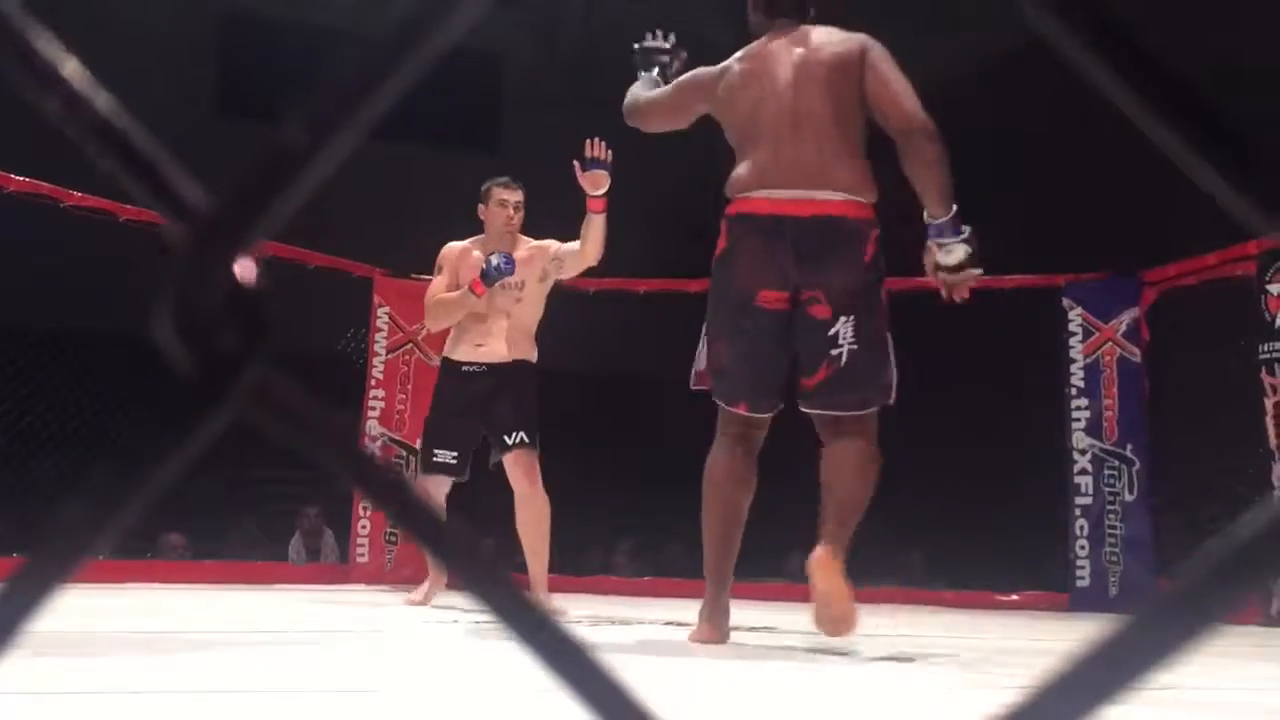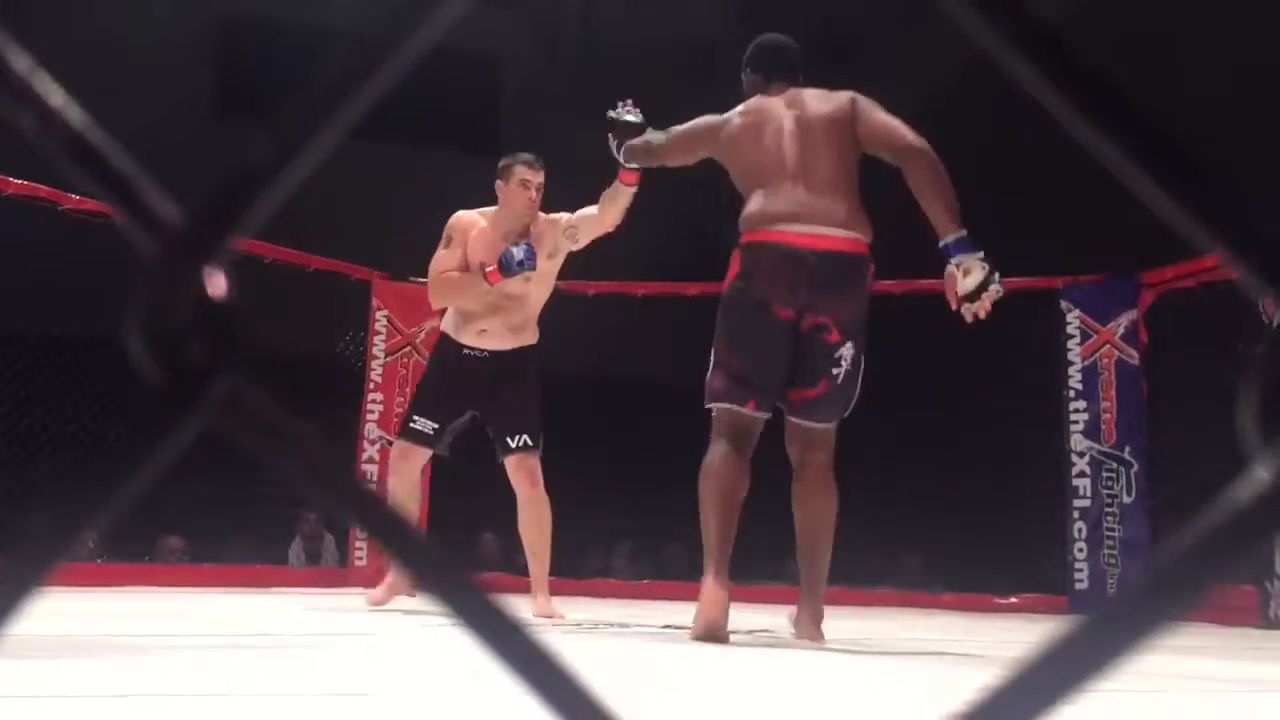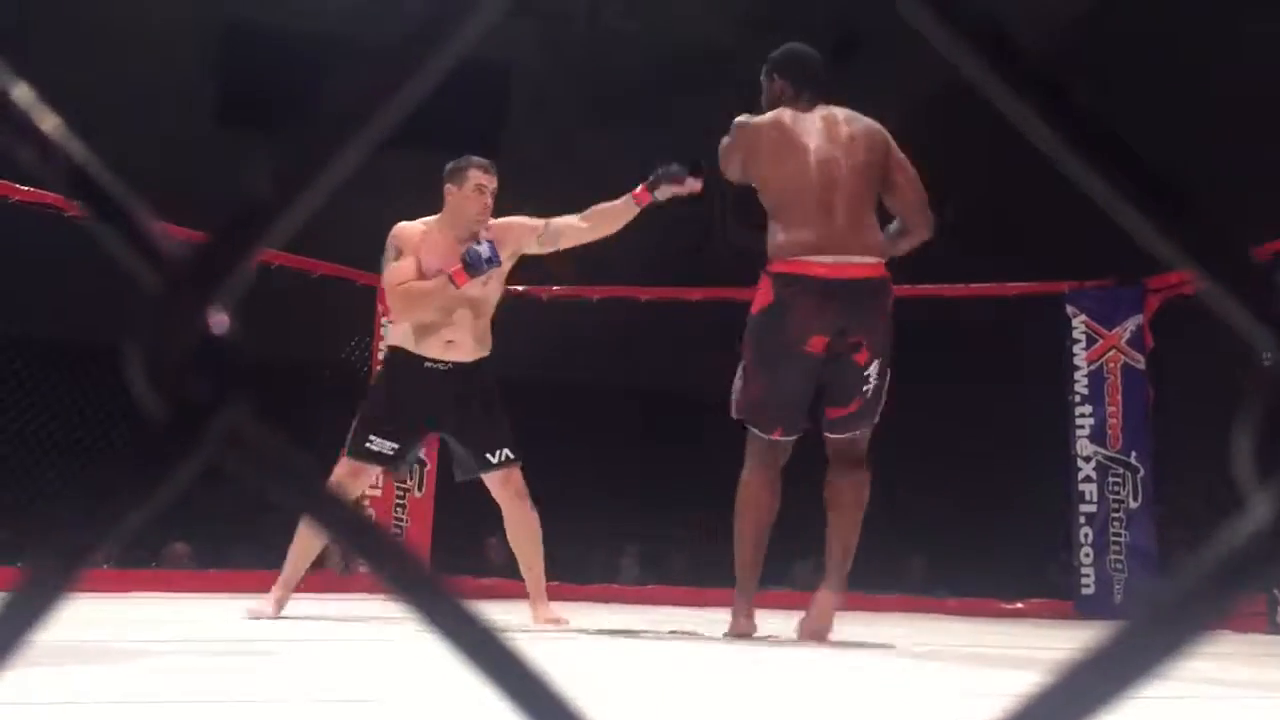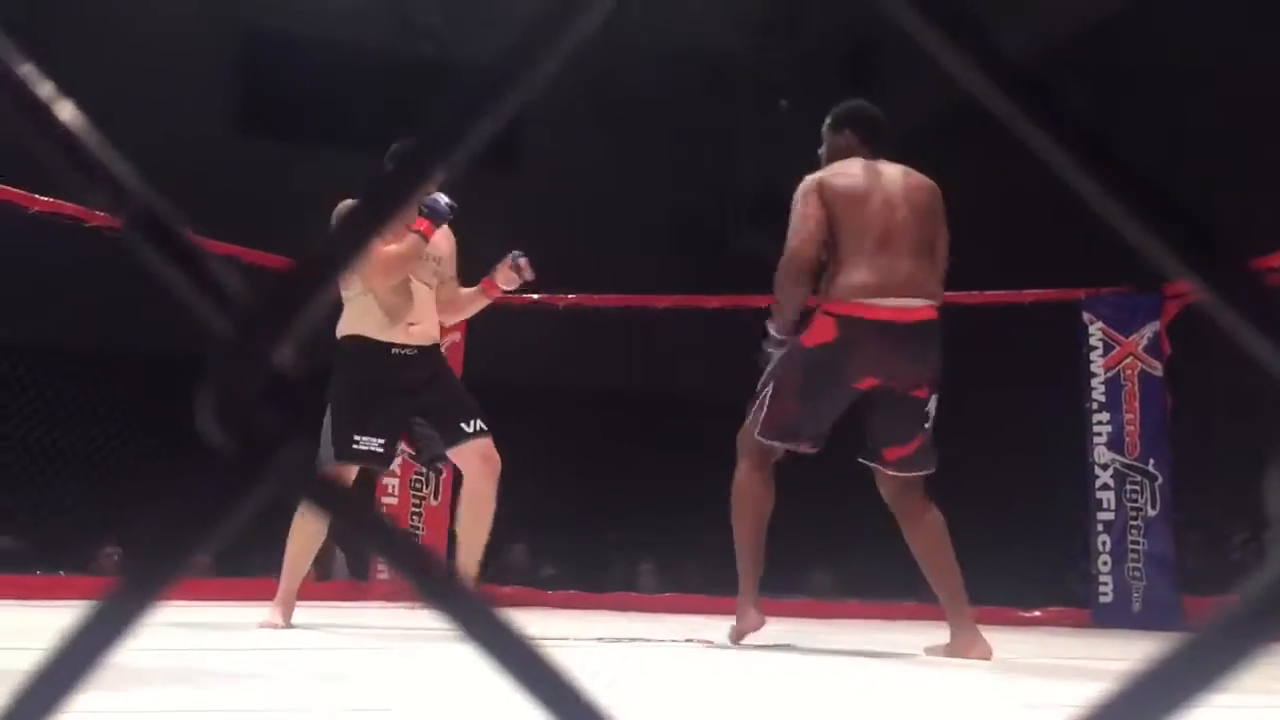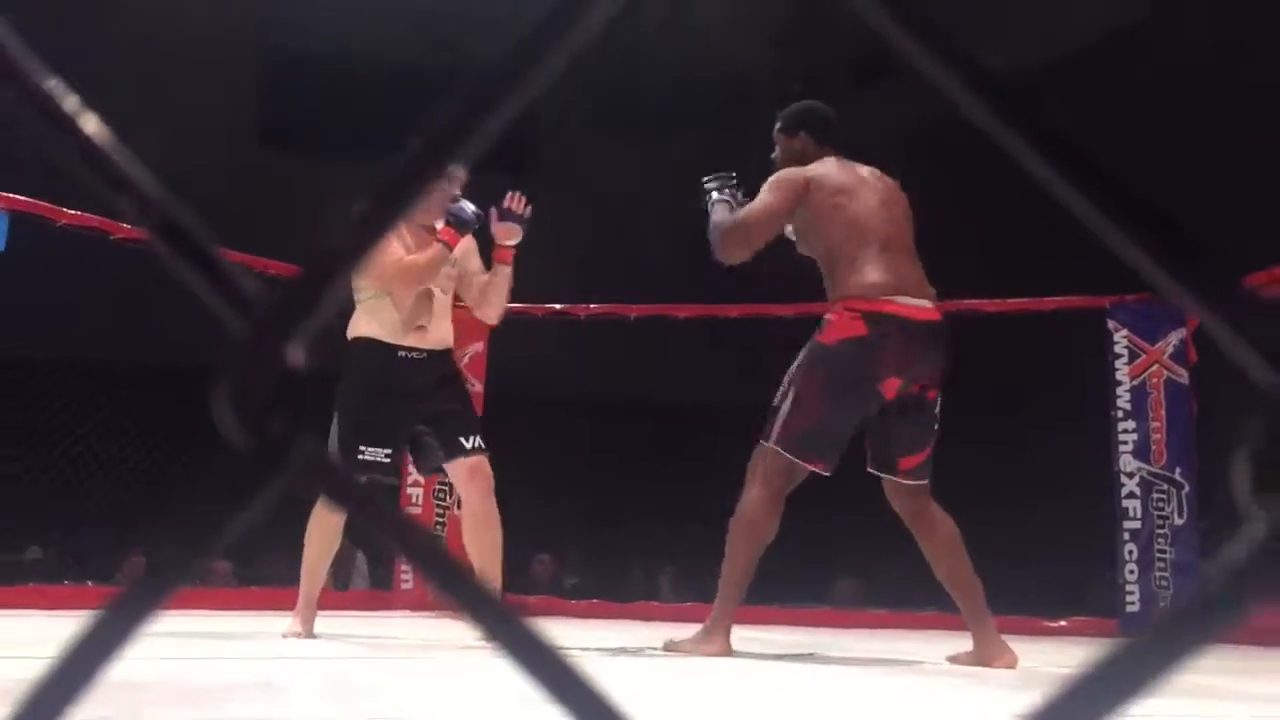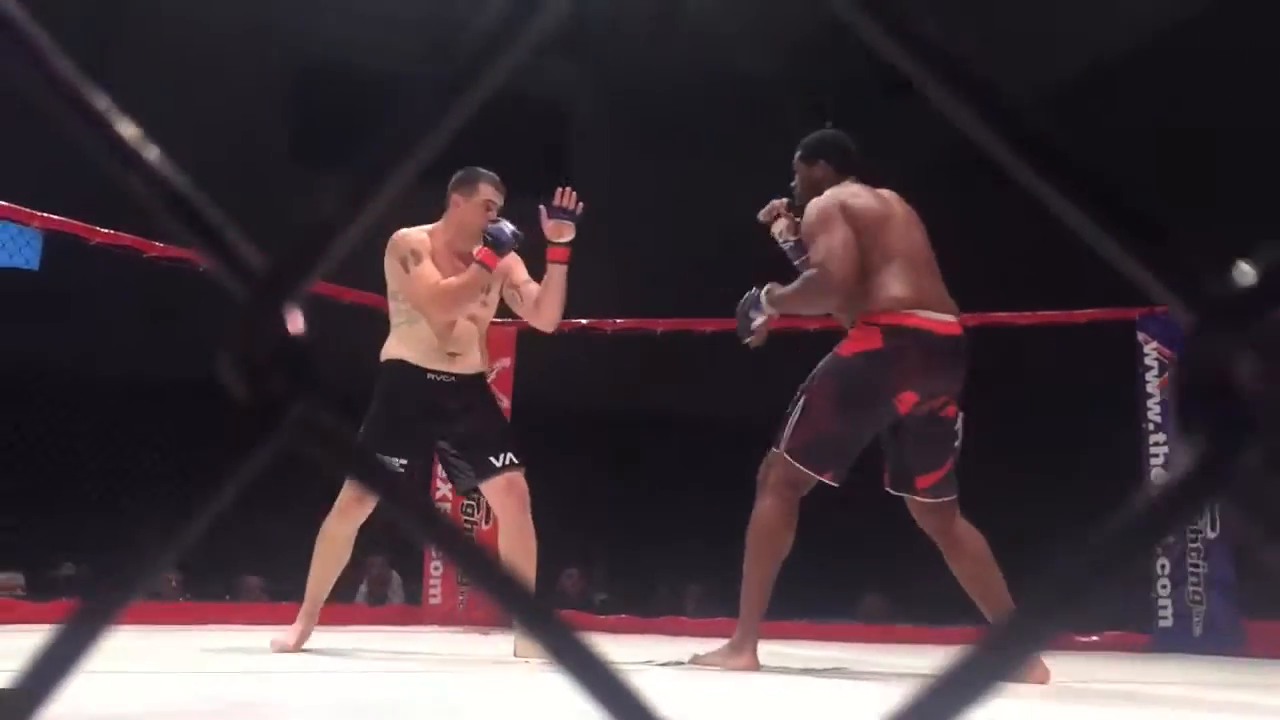
dt=0.3s
person 1, frame 1
left shoulder: (721, 75)
left elbow: (637, 112)
right elbow: (916, 132)
left wrist: (652, 69)
right wrist: (946, 227)
left hip: (754, 233)
right hip: (840, 232)
left knee: (738, 430)
right knee: (852, 425)
left ankle: (714, 608)
right ankle: (832, 548)
person 1, frame 2
left shoulder: (725, 125)
right shoulder: (845, 106)
left elbow: (645, 150)
right elbow: (915, 154)
left wrist: (624, 138)
right wrist: (959, 247)
left hip: (767, 261)
right hip: (841, 267)
left knee: (732, 432)
right knee: (813, 449)
left ankle: (715, 581)
right ankle: (810, 609)
person 1, frame 3
left shoulder: (754, 129)
right shoulder: (869, 131)
left elbow: (732, 169)
right elbow: (920, 222)
left hip: (795, 289)
right hip: (866, 291)
left knee: (765, 452)
right knee: (847, 451)
left ankle: (743, 610)
right ankle: (830, 591)
person 1, frame 4
left shoulder: (821, 183)
right shoulder: (925, 189)
left elbow: (797, 261)
left wrist: (780, 331)
left hip: (847, 328)
right hip: (916, 333)
left knee: (755, 448)
right knee: (905, 489)
left ankle: (748, 603)
right ankle: (965, 631)
person 1, frame 5
left shoulder: (798, 180)
right shoulder: (885, 187)
left elbow: (732, 246)
left wrist: (721, 203)
left hip: (864, 329)
right hip: (923, 334)
left knee: (769, 471)
right knee: (911, 496)
left ankle: (717, 629)
right ankle: (987, 637)
person 1, frame 6
left shoulder: (827, 206)
right shoulder: (895, 206)
left elbow: (835, 283)
left wrist: (767, 301)
right wrist: (796, 244)
left hip: (887, 345)
right hip: (943, 350)
left knee: (779, 481)
right knee: (938, 512)
left ankle: (742, 644)
person 2, frame 1
left shoulder: (543, 256)
right shoulder: (454, 255)
left elbow: (589, 256)
right elbow: (432, 318)
left wrist: (597, 196)
right wrist: (481, 286)
left hip: (511, 377)
right hip: (456, 376)
left knee: (524, 470)
right knee: (432, 487)
left ankle: (540, 589)
right ankle: (437, 574)
person 2, frame 2
left shoulder: (556, 231)
right shoulder: (463, 225)
left elbow: (607, 217)
right elbow: (436, 294)
left wrist: (629, 165)
right wrist: (496, 272)
left hip: (511, 365)
right hip: (454, 357)
left knee: (526, 474)
right knee: (404, 459)
left ankle: (541, 593)
right ankle: (402, 569)
person 2, frame 3
left shoulder: (506, 236)
right shoulder: (408, 235)
left elbow: (582, 226)
right elbow: (399, 305)
left wrist: (645, 193)
right wrist: (460, 274)
left hip: (471, 377)
right hip: (409, 373)
left knee: (512, 488)
right knee: (349, 477)
left ankle: (541, 601)
right ankle: (282, 590)
person 2, frame 4
left shoulder: (441, 238)
right shoulder: (355, 214)
left elbow: (450, 310)
right elbow: (381, 274)
left wrist: (497, 284)
right wrist: (426, 226)
left hip: (425, 362)
right hip: (365, 360)
left knee: (484, 463)
right knee: (335, 480)
left ankle: (462, 586)
right ankle: (284, 600)
person 2, frame 5
left shoulder: (457, 236)
left elbow: (490, 312)
right elbow: (402, 280)
left wrist: (505, 247)
right wrist: (453, 237)
left hip: (437, 369)
right hip: (377, 363)
left knee: (477, 481)
right ankle: (305, 609)
person 2, frame 6
left shoulder: (500, 257)
right shoulder: (409, 243)
left elbow: (544, 319)
right elbow: (439, 304)
left wrist: (559, 247)
right wrist: (489, 260)
left hip: (468, 390)
right hip: (407, 384)
left knee: (513, 496)
right knee: (354, 502)
left ankle: (527, 628)
right ankle: (306, 618)
